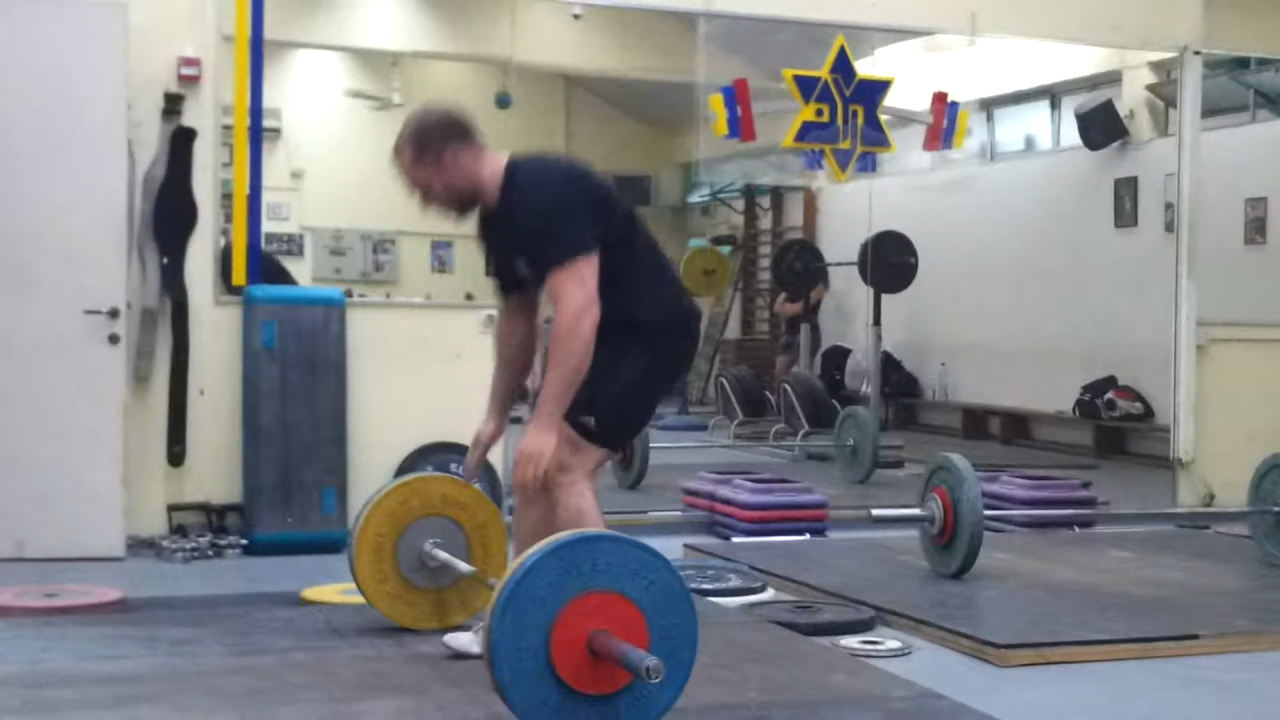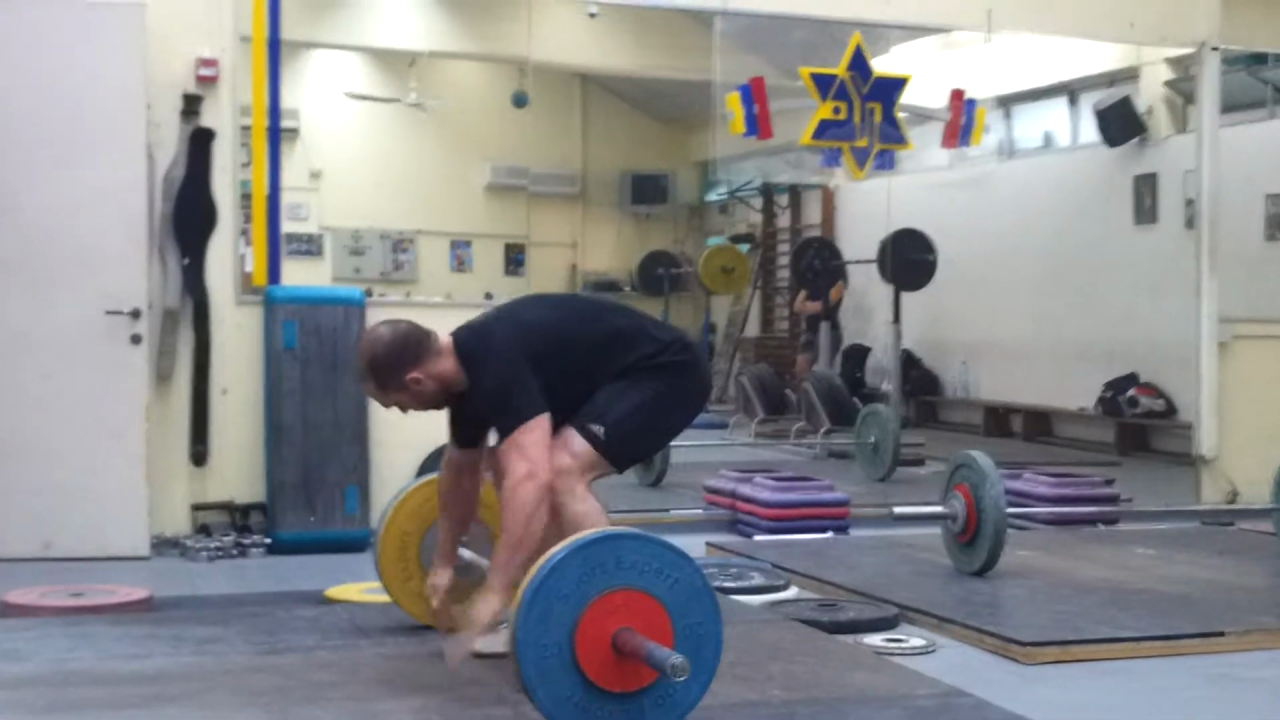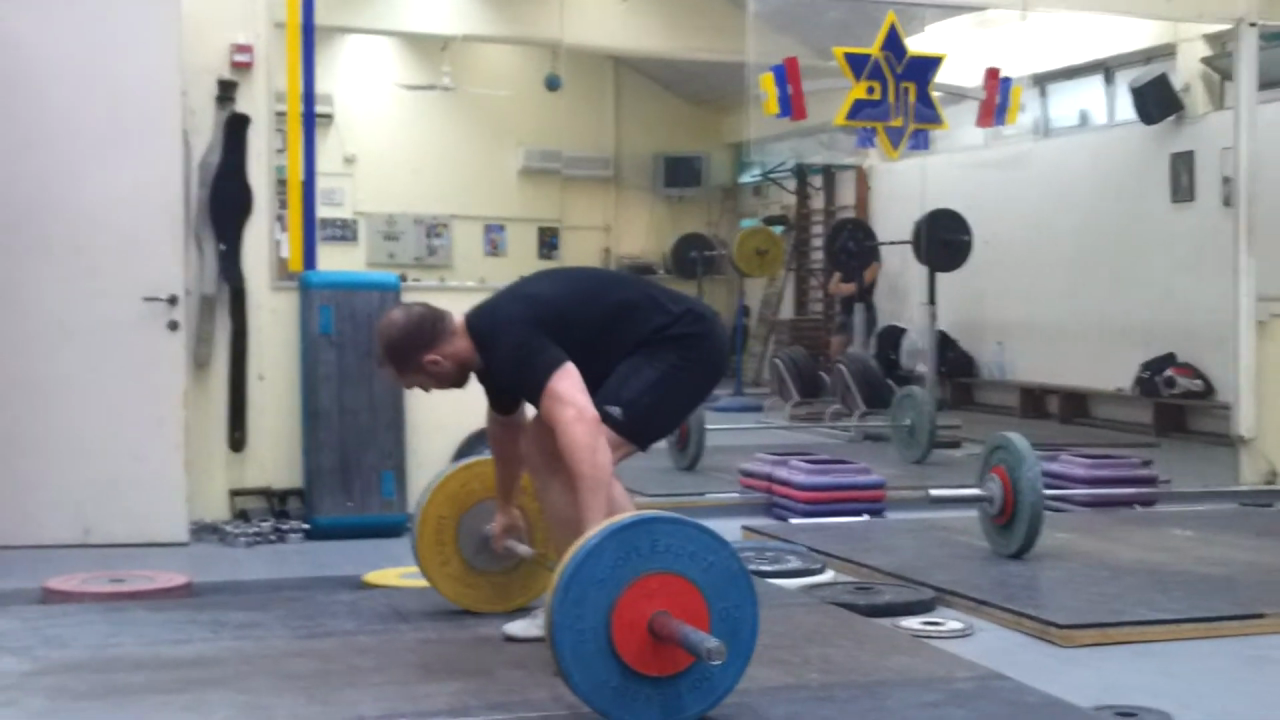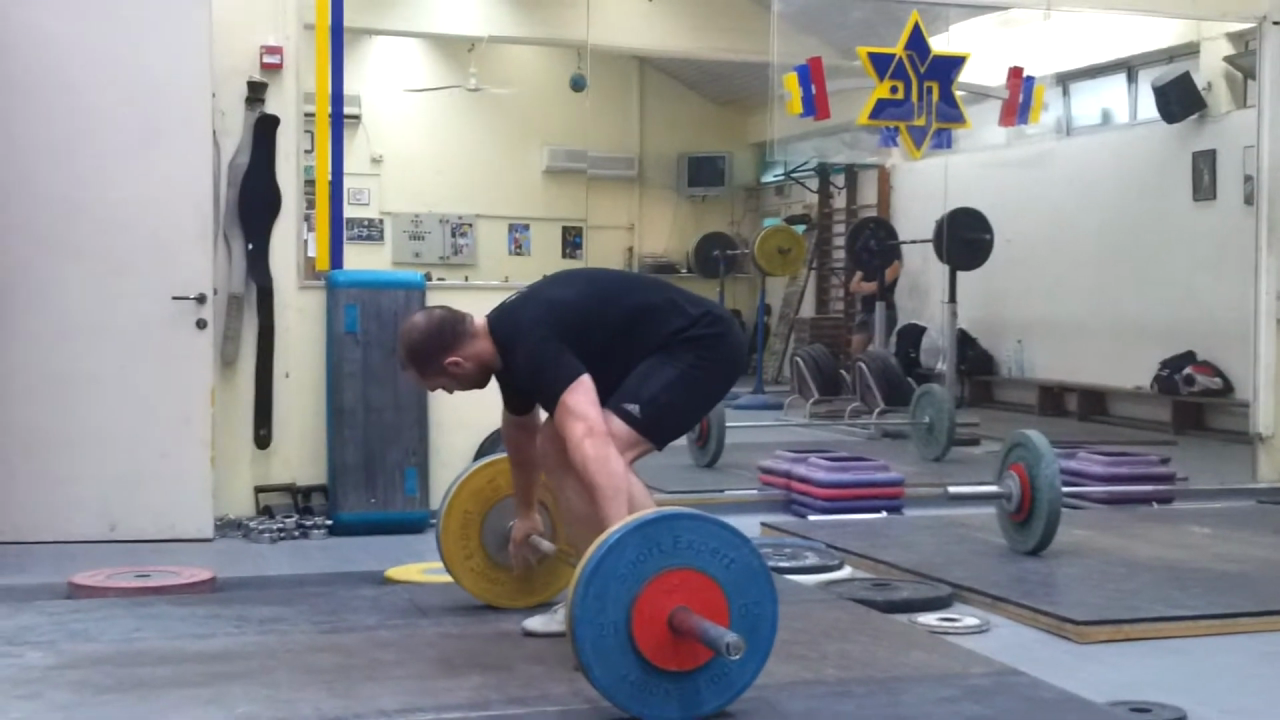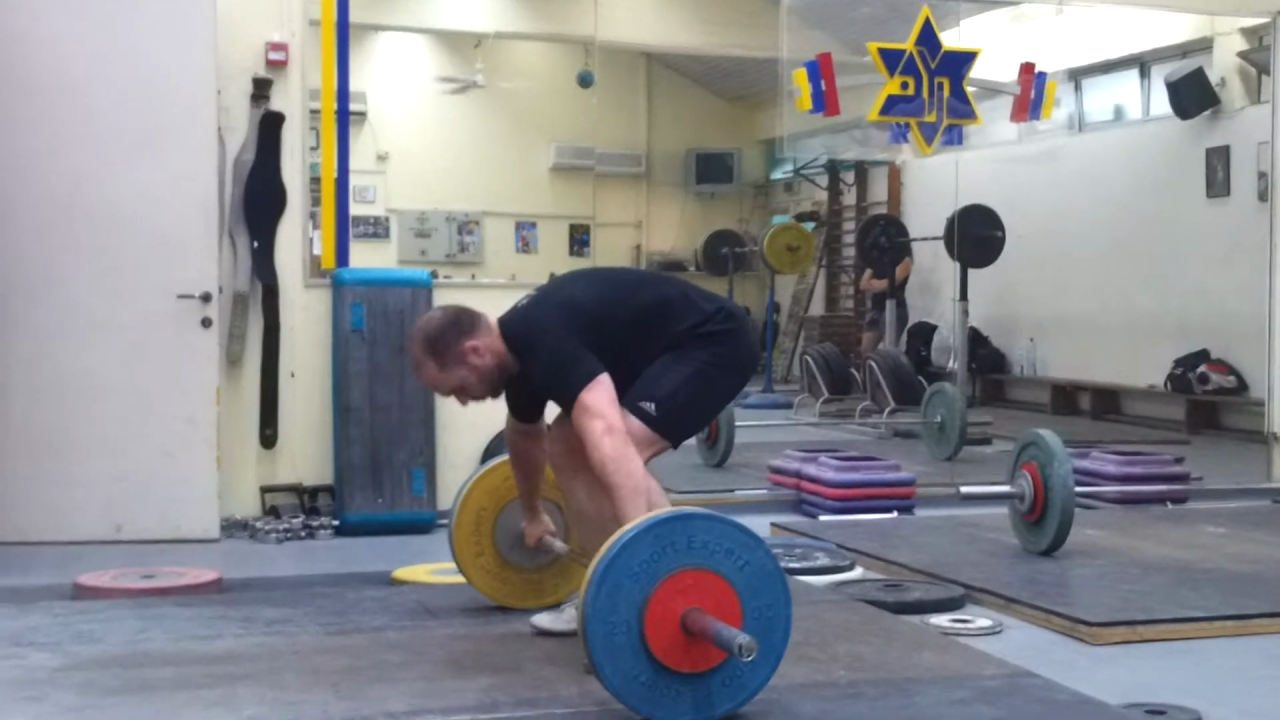
dt=0.4s
person 1, frame 1
left shoulder: (545, 194)
right shoulder: (499, 217)
left elbow: (580, 313)
right elbow: (516, 318)
left wrist: (545, 426)
right wrist: (496, 414)
left hip: (648, 330)
right hip: (615, 329)
left knee: (562, 464)
right knee: (532, 477)
person 1, frame 2
left shoulder: (497, 364)
right shoulder: (469, 367)
left elbow: (529, 477)
right elbow: (461, 469)
left wrist: (494, 593)
right wrist: (442, 563)
left hip: (666, 373)
left knee: (559, 475)
right knee: (509, 465)
person 1, frame 3
left shoulder: (510, 339)
right shoulder: (489, 337)
left elbow: (580, 421)
right elbow: (506, 424)
right wrist: (505, 507)
left hip: (684, 343)
right hip: (637, 346)
left knee: (582, 452)
right knee: (539, 448)
person 1, frame 4
left shoulder: (531, 342)
right shoulder: (508, 338)
left elbow: (589, 437)
right elbow: (521, 427)
right wrist: (526, 512)
left hip: (702, 344)
right hip: (655, 348)
left knee: (606, 452)
right knee: (553, 447)
person 1, frame 5
left shoulder: (547, 342)
right shoulder: (519, 347)
left elbow: (607, 437)
right elbow: (525, 435)
right wrist: (533, 514)
left hip: (715, 342)
right hip: (663, 346)
left knee: (605, 452)
right knee: (565, 446)
